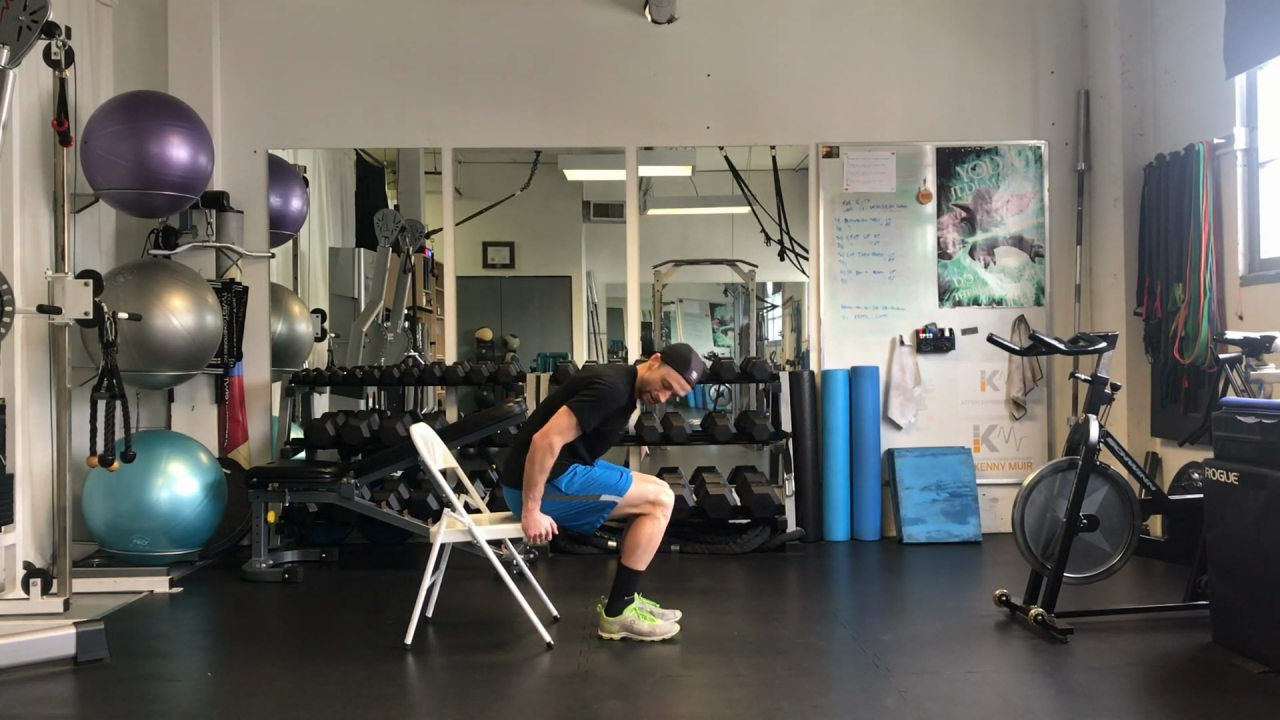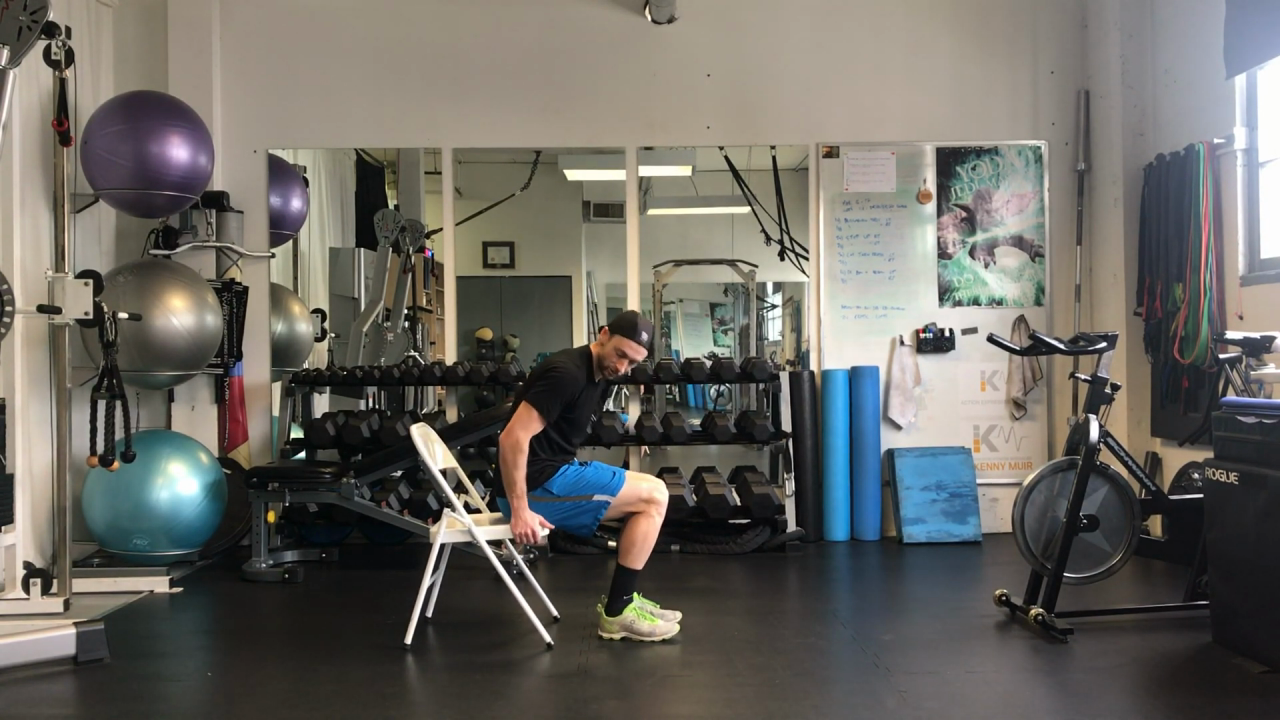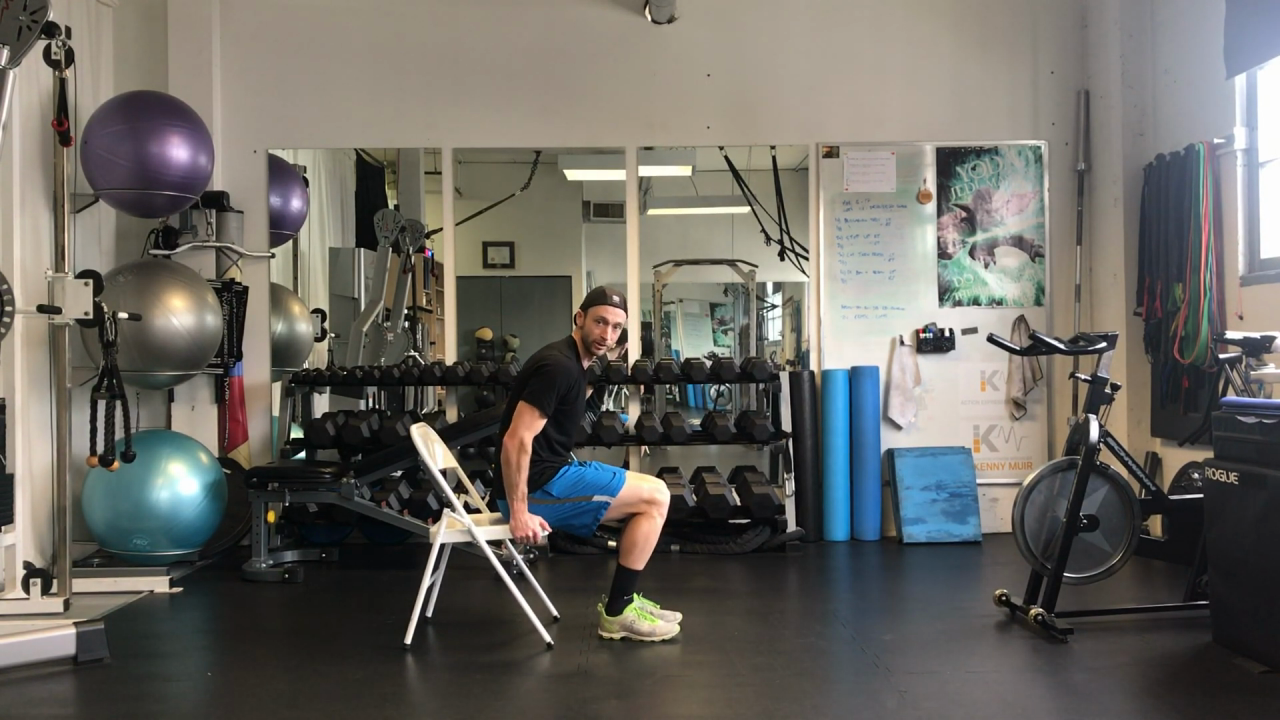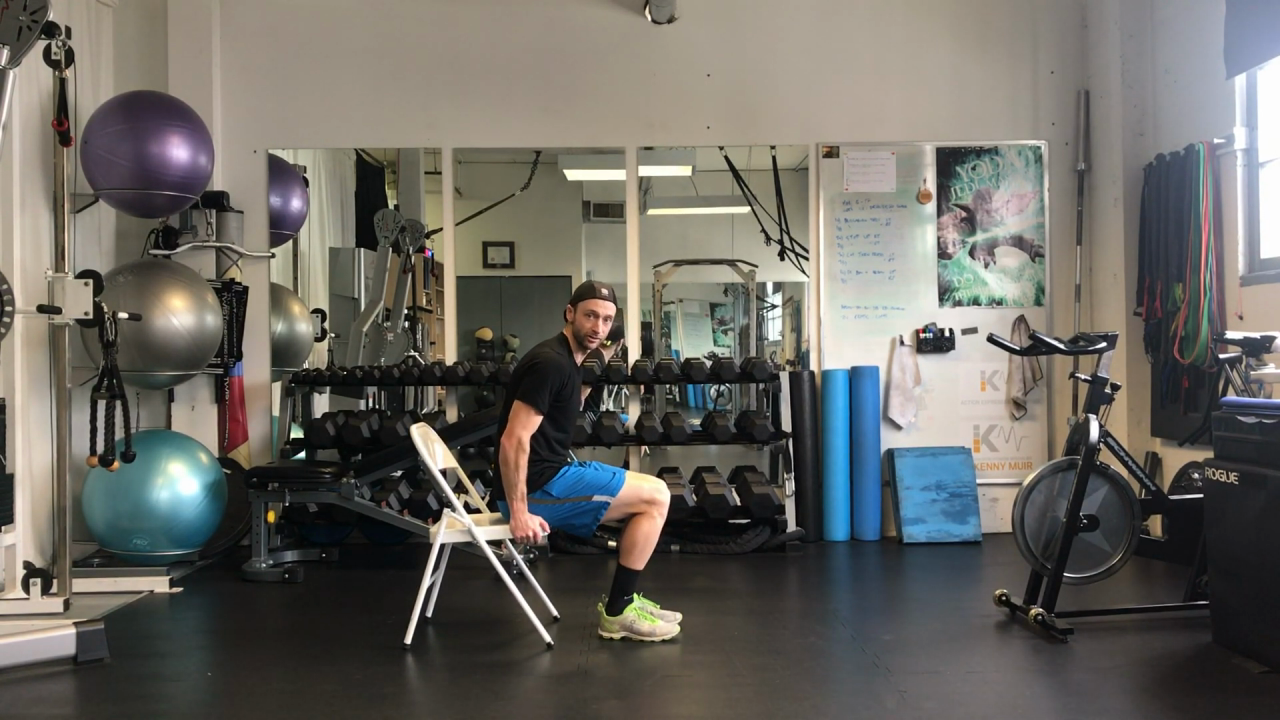
dt=0.4s
person 1, frame 1
left shoulder: (625, 385)
right shoulder: (612, 387)
right elbow: (545, 440)
right wrist: (531, 511)
left hip: (558, 472)
right hip: (547, 481)
left knee: (652, 495)
right knee: (659, 500)
left ankle: (623, 599)
right ankle: (617, 613)
person 1, frame 2
left shoulder: (598, 375)
right shoulder: (567, 372)
right elbow: (513, 437)
right wrist: (519, 510)
left hip: (552, 474)
right hip: (538, 486)
left knee: (646, 494)
right knee: (653, 496)
left ankle: (623, 599)
right ankle: (618, 614)
person 1, frame 3
left shoulder: (575, 364)
right shoulder: (558, 366)
right elbow: (516, 440)
right wrist: (519, 512)
left hip: (549, 475)
right hip: (538, 486)
left knee: (647, 495)
right knee: (655, 497)
left ankle: (624, 599)
right ankle: (618, 613)
person 1, frame 4
left shoulder: (566, 361)
right shoulder: (550, 363)
right elbow: (514, 440)
right wrist: (519, 513)
left hip: (549, 475)
right hip: (539, 486)
left knee: (647, 495)
right knee: (655, 497)
left ankle: (623, 599)
right ankle: (618, 613)
